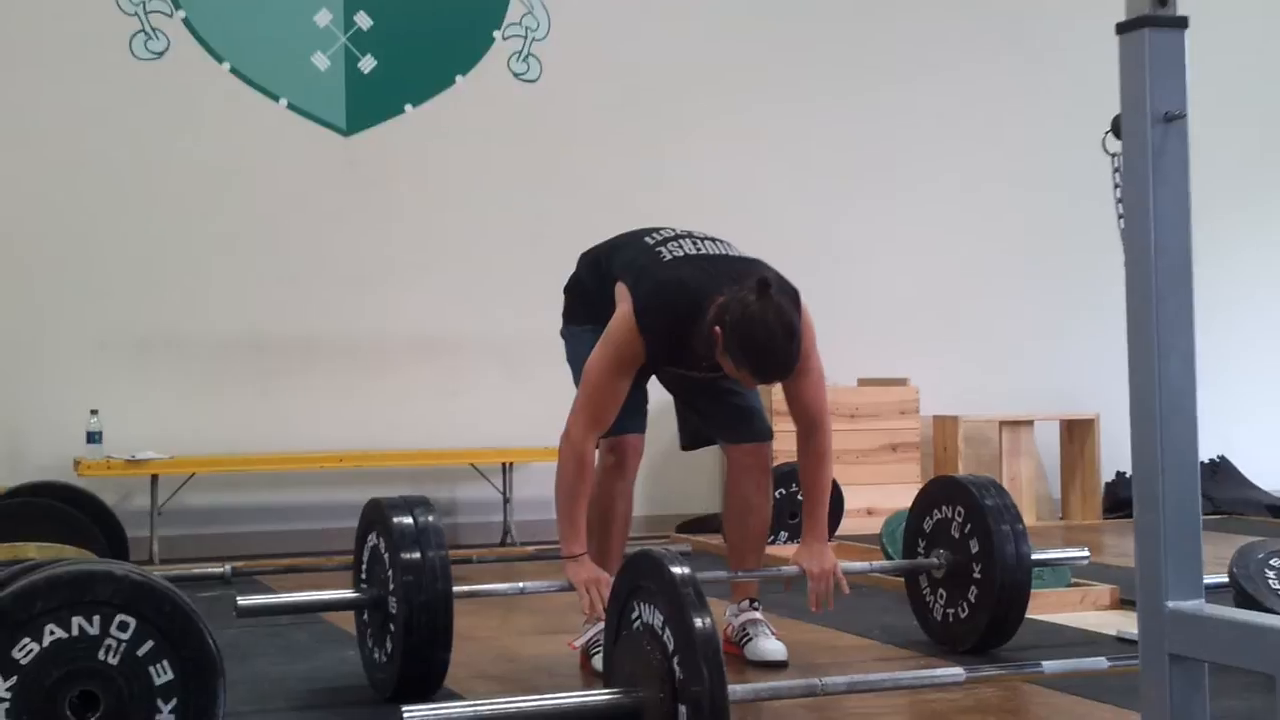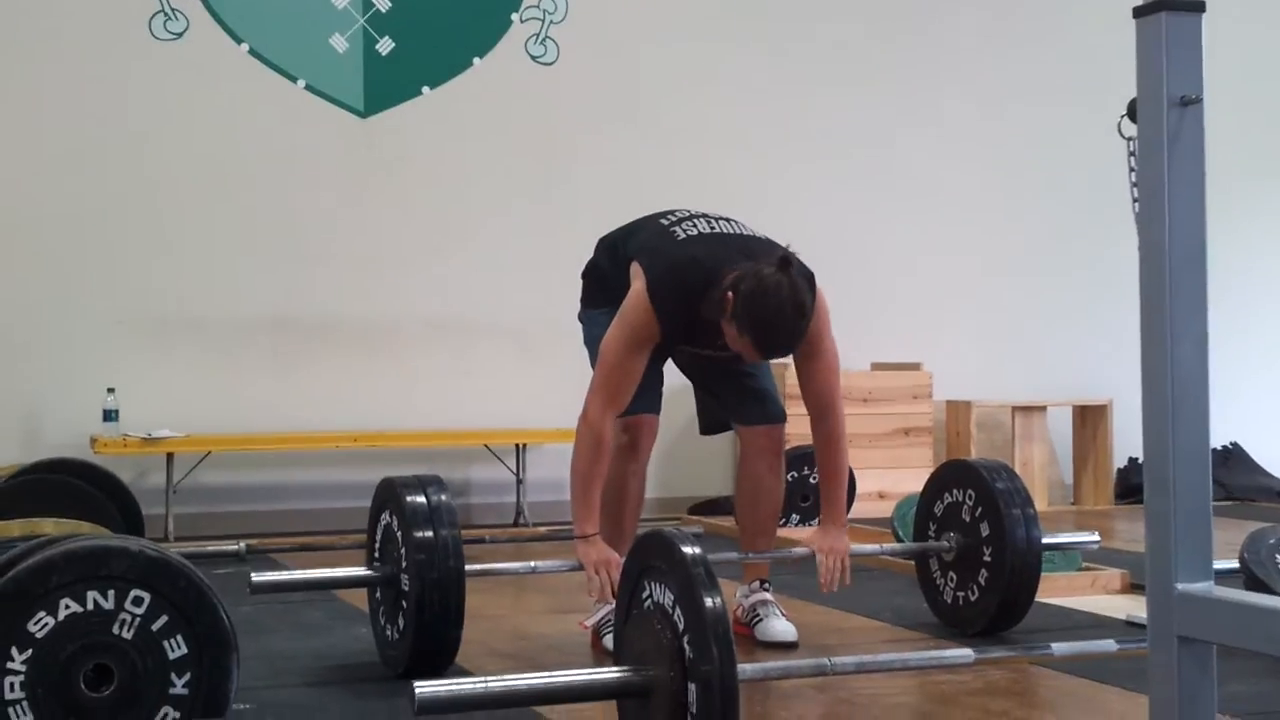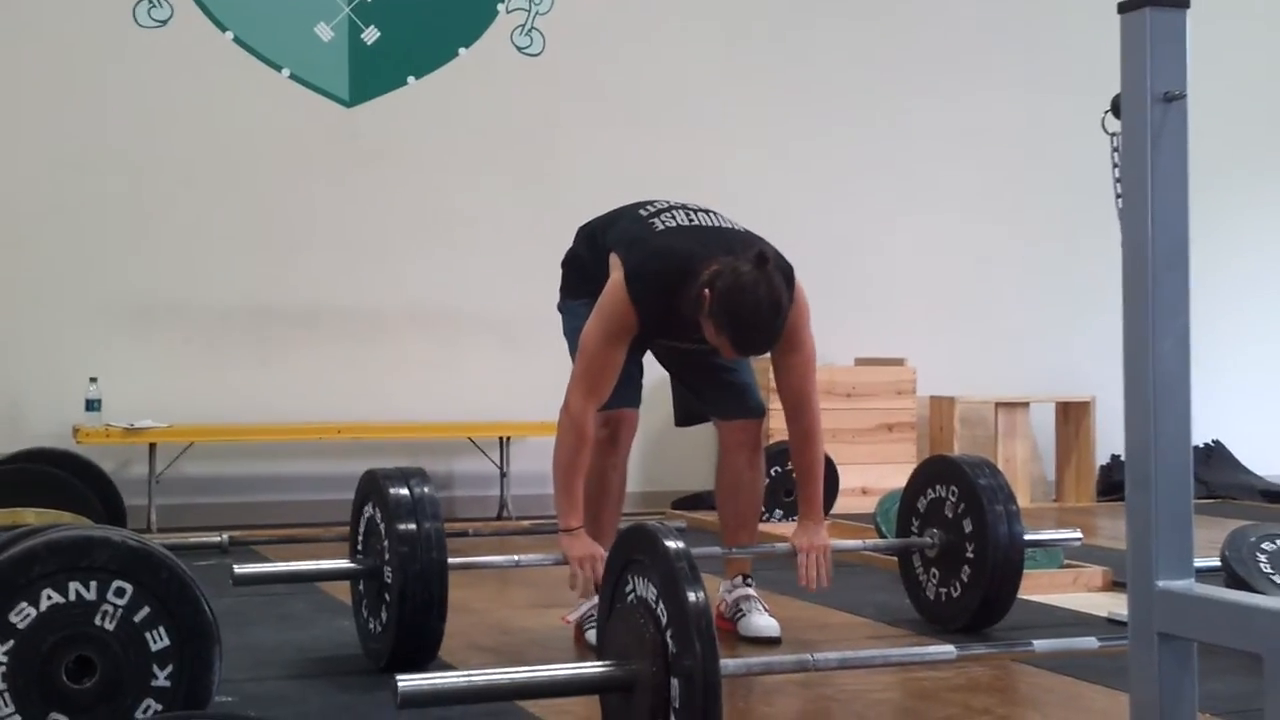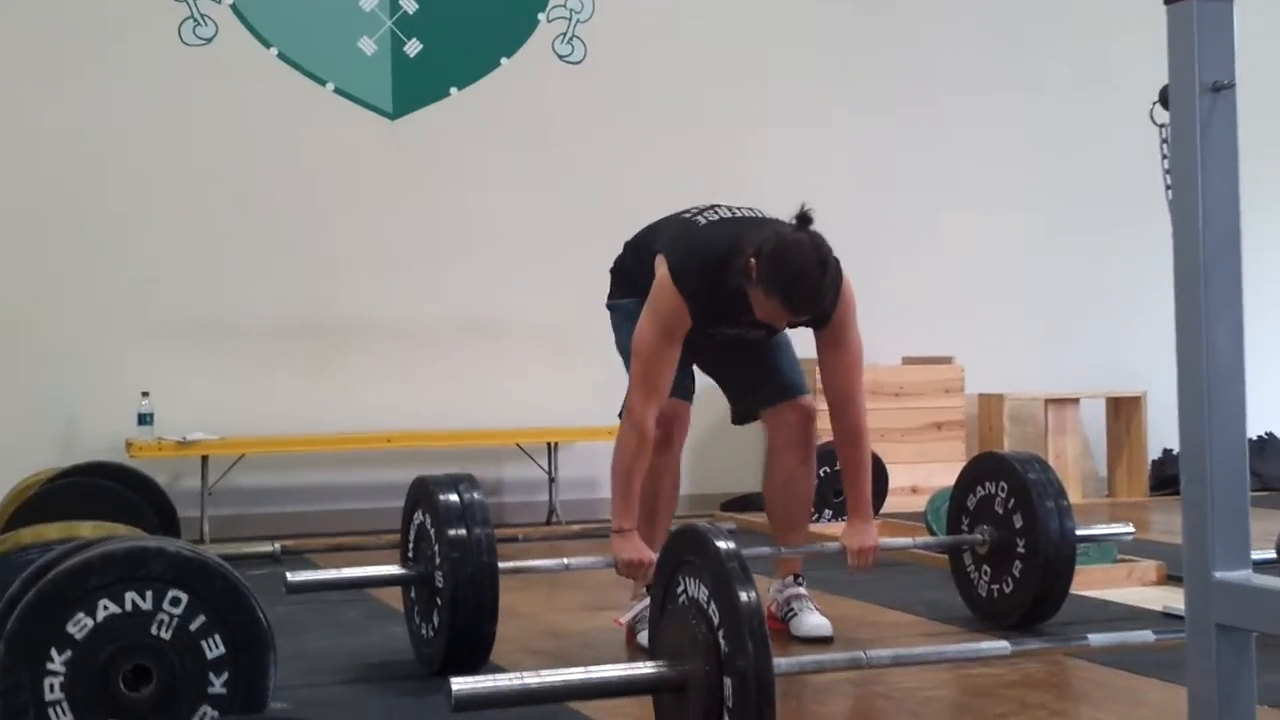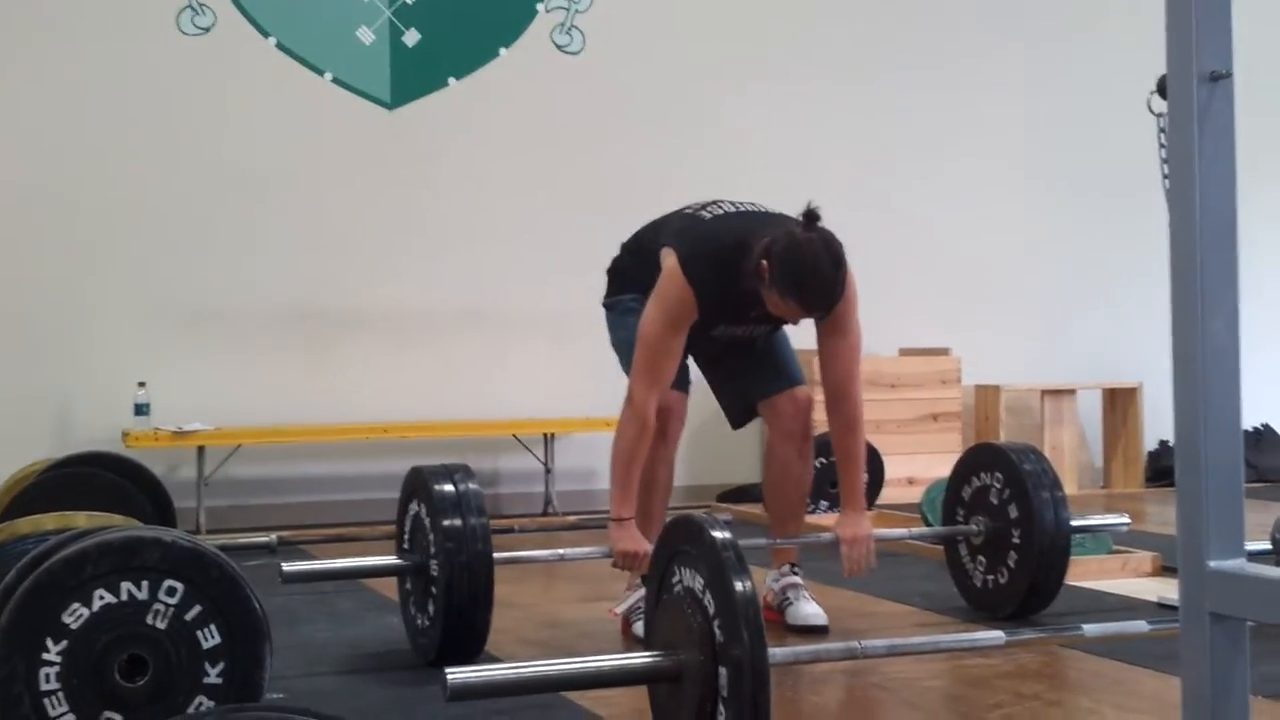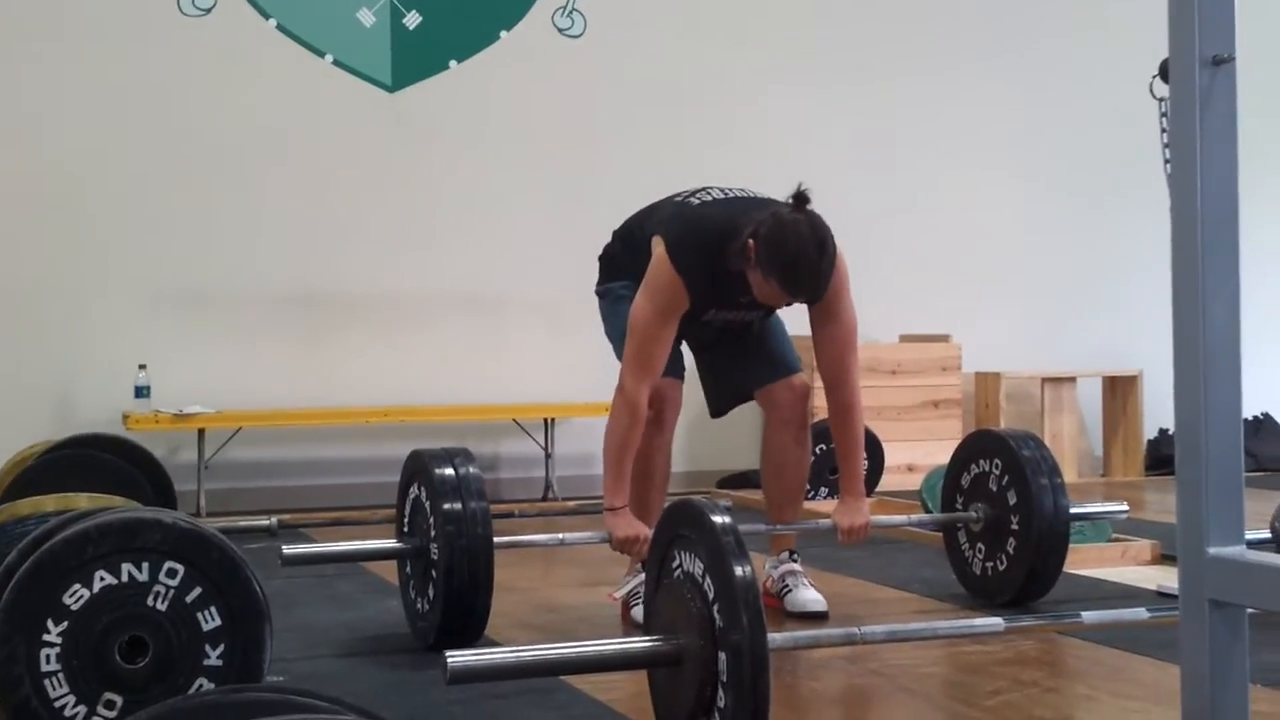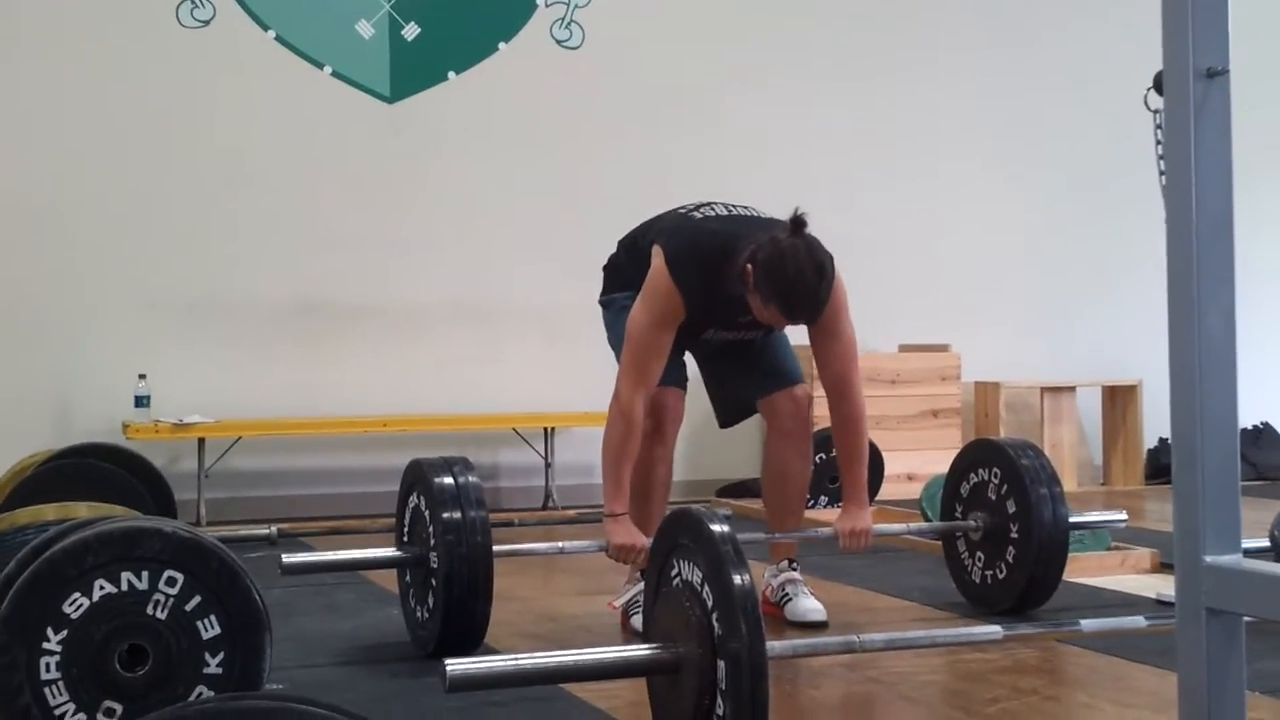
dt=0.7s
person 1, frame 1
left shoulder: (786, 317)
right shoulder: (637, 318)
left elbow: (814, 428)
right elbow: (579, 434)
left wrist: (815, 540)
right wrist: (575, 555)
left hip: (701, 313)
right hip: (598, 308)
left knee: (754, 448)
right knee: (621, 447)
left ankle: (744, 614)
right ankle: (602, 623)
person 1, frame 2
left shoulder: (801, 299)
right shoulder: (650, 295)
left elbow: (827, 413)
right elbow: (598, 416)
left wrist: (834, 524)
right wrist: (587, 535)
left hip: (710, 312)
right hip: (614, 293)
left knee: (767, 431)
right knee: (635, 428)
left ankle: (755, 595)
right ankle: (613, 603)
person 1, frame 3
left shoulder: (781, 293)
right shoulder: (630, 285)
left elbow: (802, 410)
right elbow: (580, 408)
left wrist: (812, 521)
right wrist: (572, 529)
left hip: (690, 300)
right hip: (594, 282)
left knee: (745, 427)
right knee: (614, 423)
left ankle: (738, 590)
right ankle: (596, 599)
person 1, frame 4
left shoulder: (829, 286)
right shoulder: (681, 276)
left elbow: (847, 406)
right elbow: (644, 409)
left wrist: (861, 517)
right wrist: (625, 531)
left hip: (740, 321)
right hip: (642, 295)
left knee: (796, 416)
right knee: (670, 419)
left ankle: (788, 589)
right ankle: (648, 598)
person 1, frame 5
left shoulder: (832, 278)
right shoulder: (690, 269)
left elbow: (844, 399)
right elbow: (642, 399)
left wrist: (854, 510)
right wrist: (623, 521)
left hip: (739, 318)
right hip: (644, 293)
left knee: (793, 408)
right knee: (667, 409)
left ankle: (784, 579)
right ankle: (642, 590)
person 1, frame 6
left shoulder: (823, 263)
right shoulder: (680, 254)
left elbow: (841, 382)
right elbow: (634, 386)
left wrist: (853, 494)
right wrist: (617, 507)
left hip: (730, 303)
right hip: (635, 281)
left knee: (790, 395)
right knee: (662, 398)
left ankle: (783, 567)
right ankle: (642, 575)
person 1, frame 7
left shoulder: (817, 280)
right shoulder: (677, 268)
left elbow: (845, 393)
right elbow: (631, 394)
left wrist: (856, 502)
right wrist: (617, 515)
left hip: (734, 316)
right hip: (637, 289)
left knee: (792, 405)
right knee: (661, 410)
left ankle: (782, 575)
right ankle: (642, 583)
